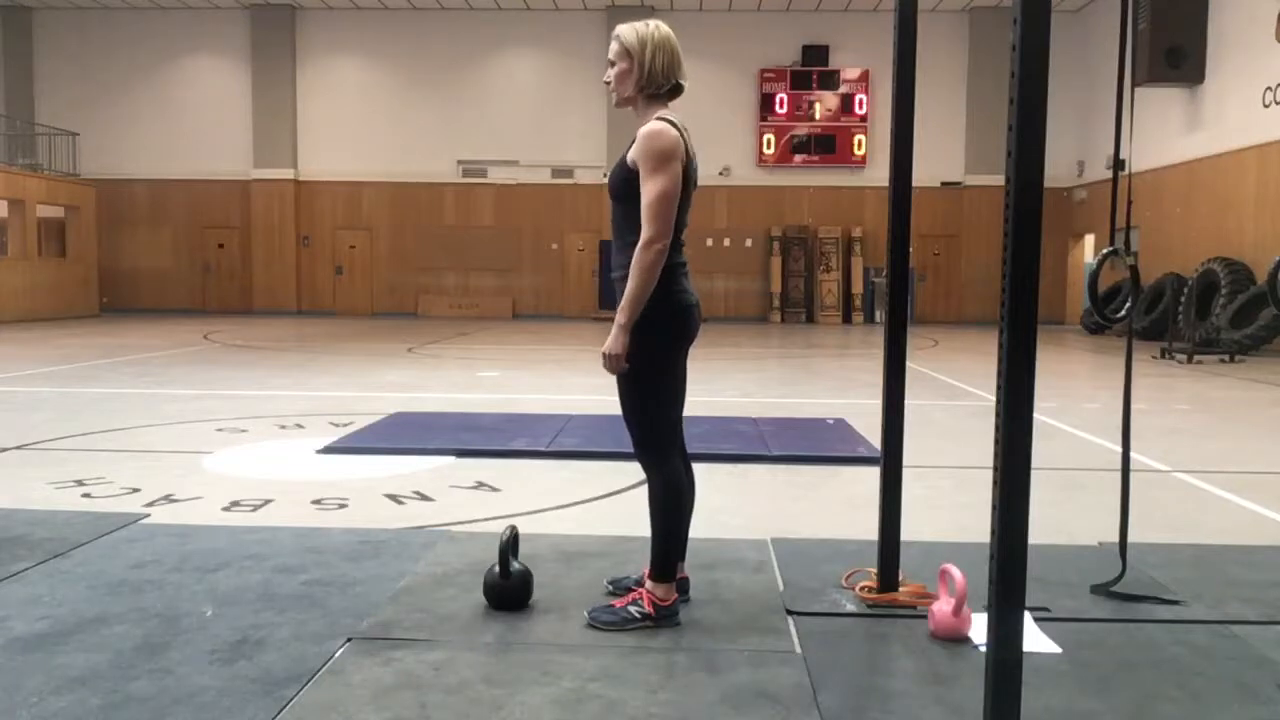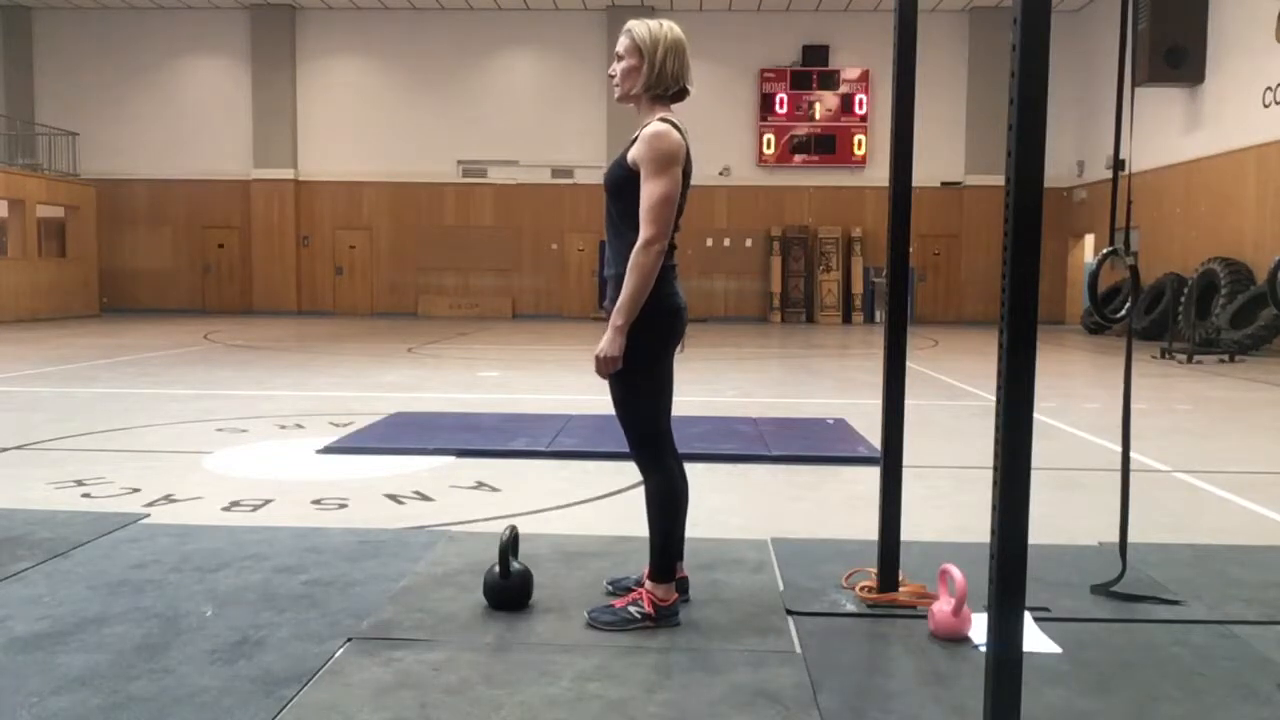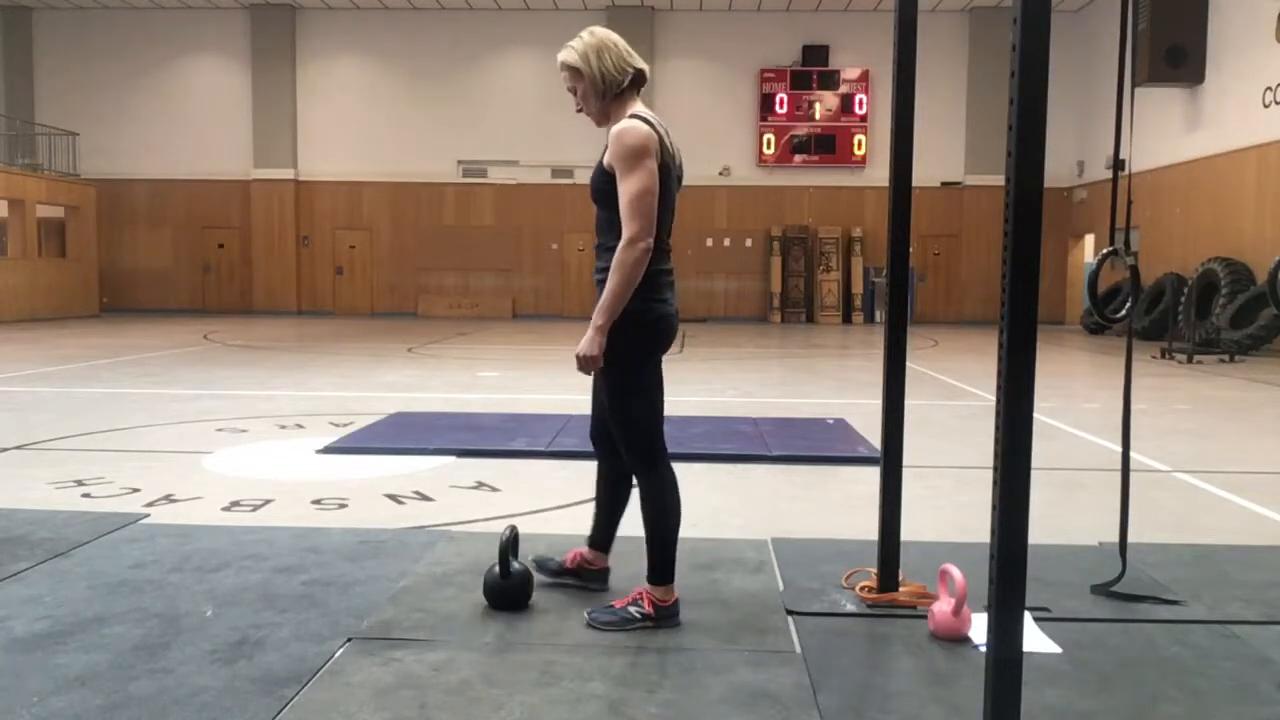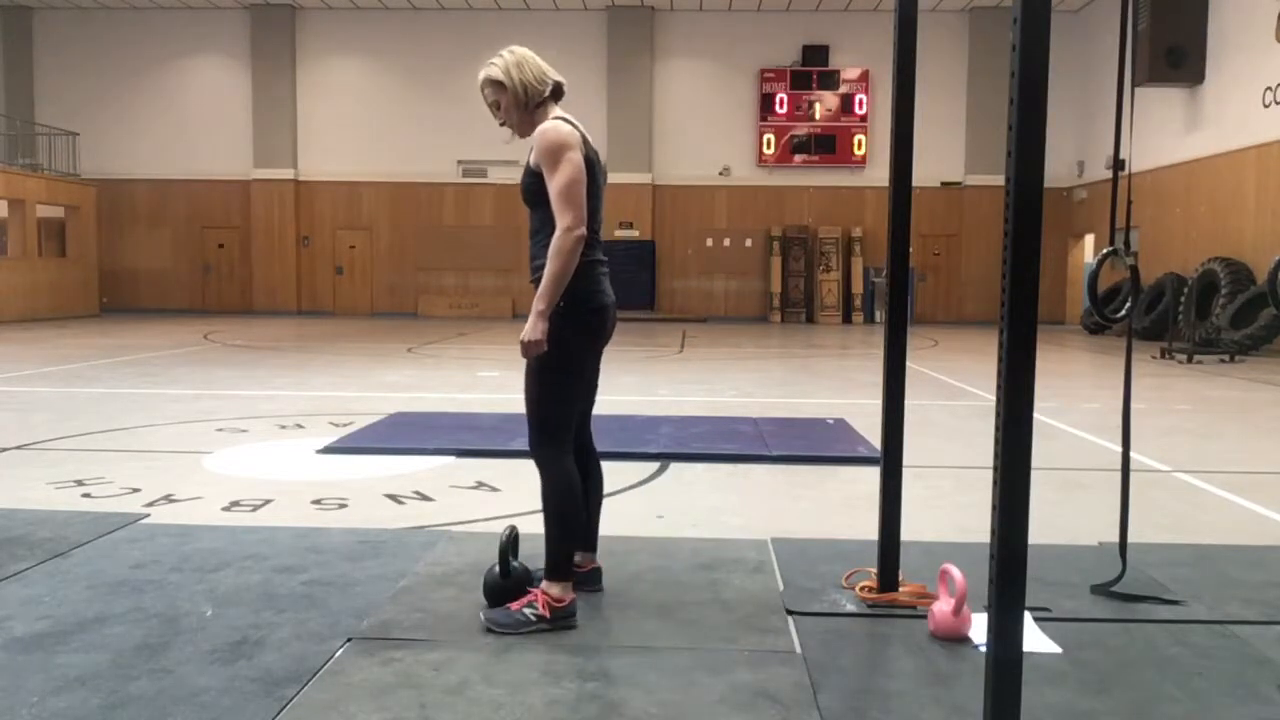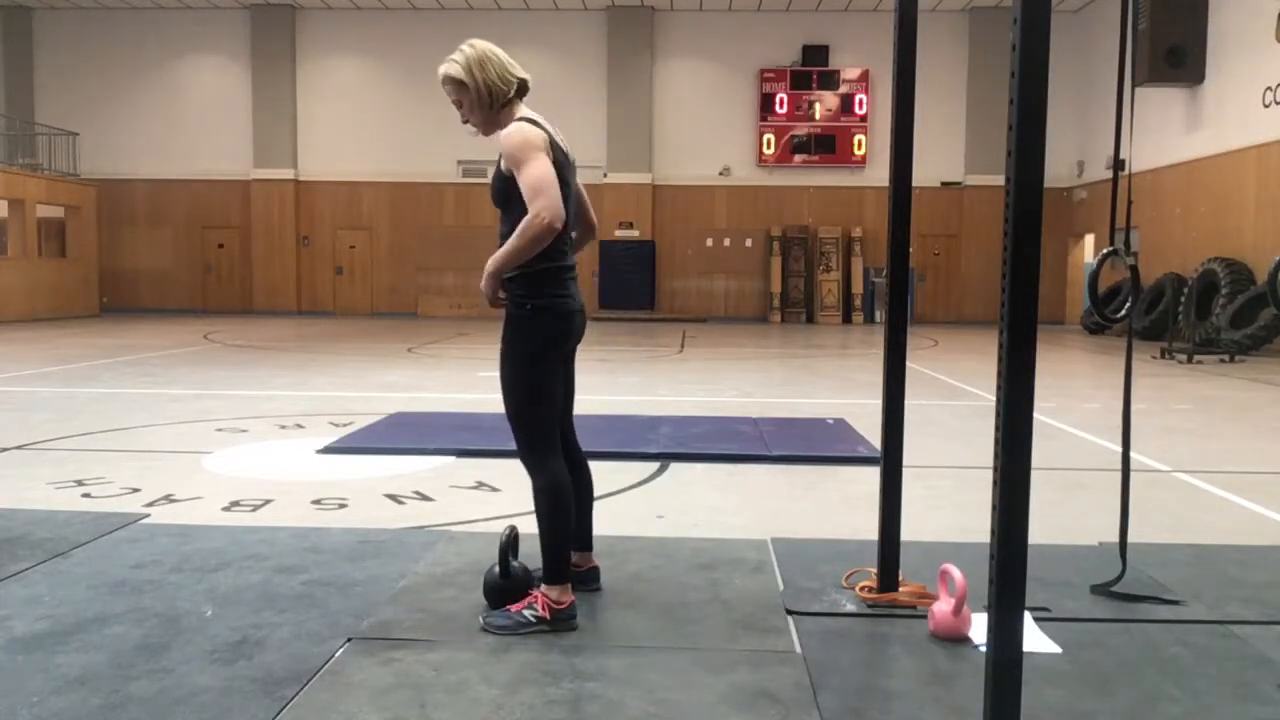
dt=1s
person 1, frame 1
left shoulder: (656, 133)
right shoulder: (662, 133)
left elbow: (653, 240)
left wrist: (622, 326)
left hip: (656, 312)
right hip: (667, 308)
left knee: (657, 452)
right knee: (666, 449)
left ankle: (659, 595)
right ankle: (669, 572)
person 1, frame 2
left shoulder: (660, 136)
right shoulder: (654, 133)
left elbow: (651, 241)
left wrist: (618, 327)
left hip: (645, 315)
right hip: (648, 311)
left knee: (652, 452)
right knee: (657, 449)
left ankle: (660, 595)
right ankle: (668, 572)
person 1, frame 3
left shoulder: (629, 133)
right shoulder: (647, 130)
left elbow: (637, 241)
left wrist: (598, 327)
left hip: (634, 315)
right hip: (639, 310)
left knee: (643, 453)
right knee: (609, 440)
left ankle: (660, 596)
right ankle: (594, 557)
person 1, frame 4
left shoulder: (553, 133)
right shoulder: (568, 136)
left elbow: (571, 230)
left wrist: (540, 313)
left hip: (571, 306)
right hip: (587, 303)
left knee: (551, 447)
right knee: (574, 440)
left ankle: (557, 594)
right ankle: (583, 560)
person 1, frame 5
left shoulder: (519, 135)
right shoulder: (540, 134)
left elbow: (546, 217)
right elbow: (586, 225)
left wrist: (495, 268)
left hip: (537, 310)
right hip: (557, 303)
left knee: (539, 450)
right knee: (560, 440)
left ankle: (556, 596)
right ankle: (580, 560)
